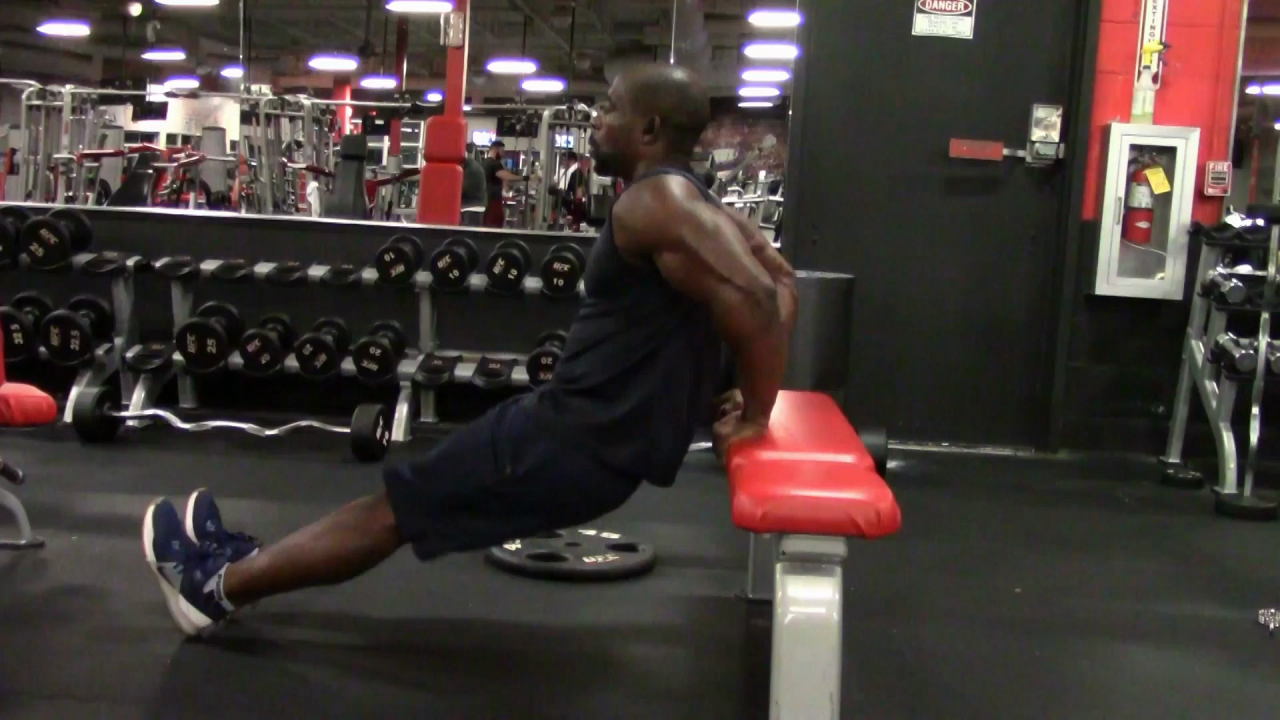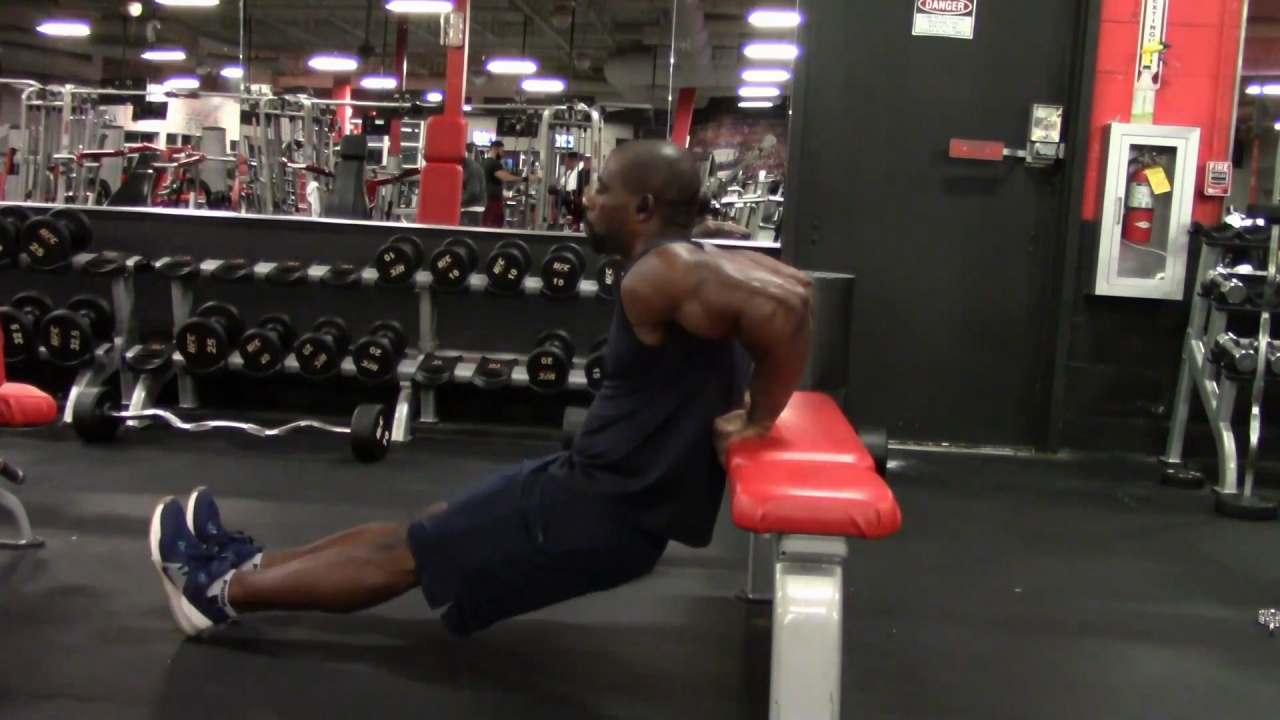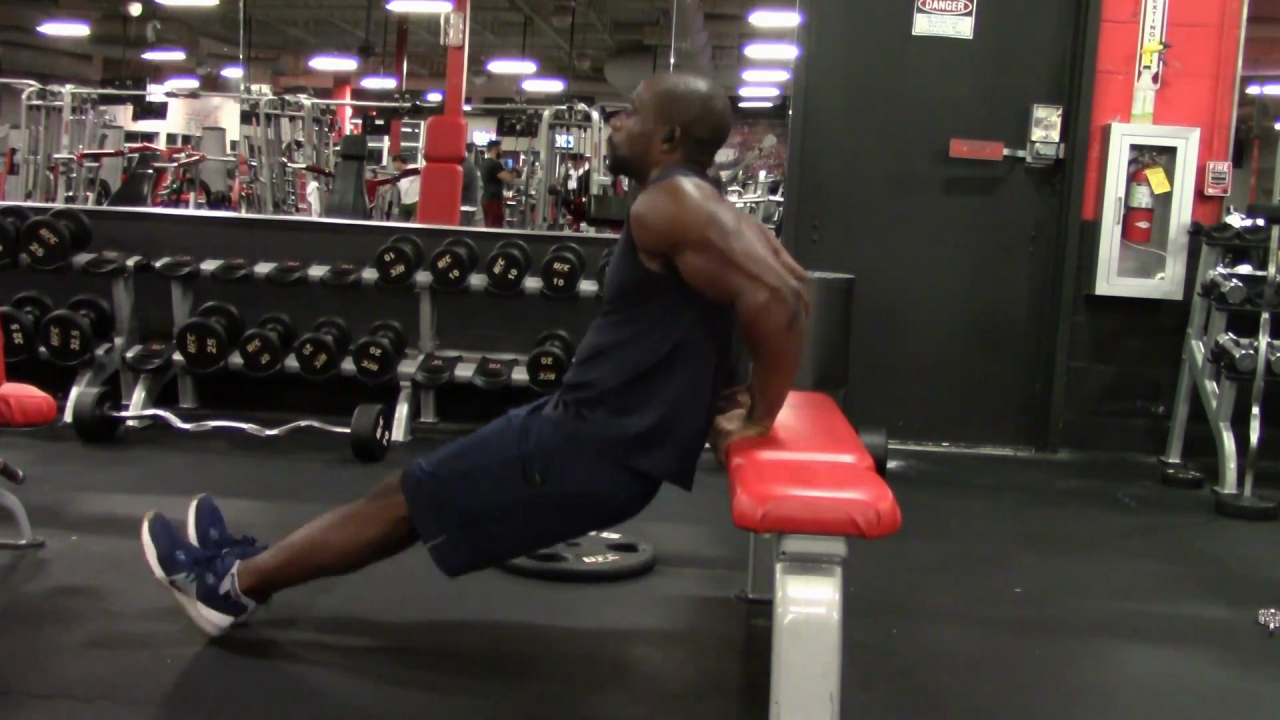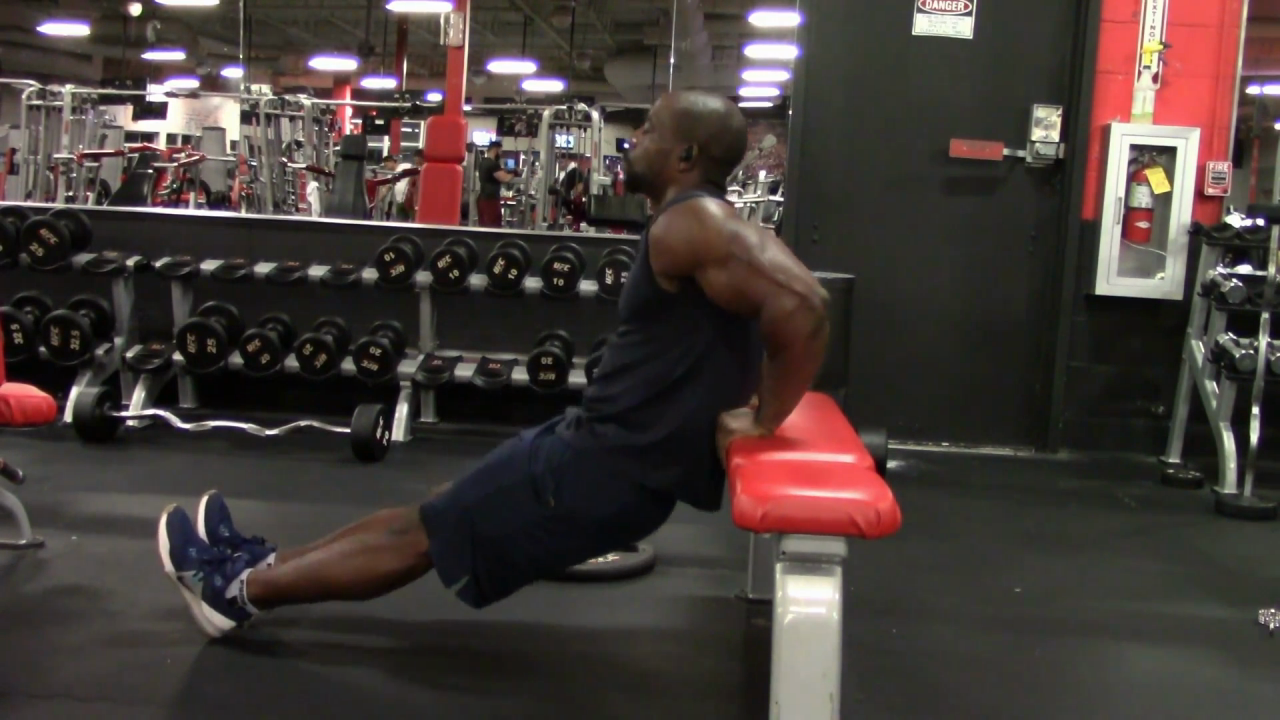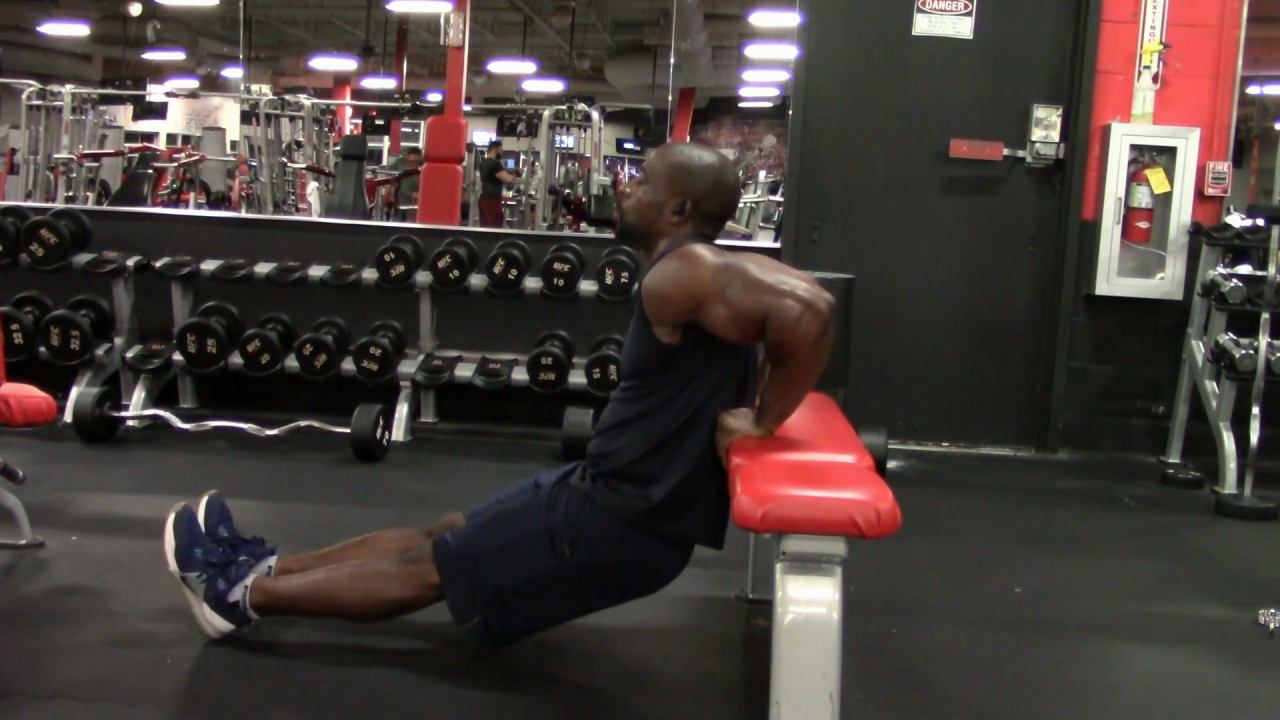
dt=1s
person 1, frame 1
left shoulder: (655, 202)
right shoulder: (689, 203)
left elbow: (752, 299)
right elbow: (780, 282)
left wrist: (756, 416)
right wrist: (751, 391)
left hip: (581, 442)
right hip: (593, 425)
left knee: (397, 507)
right knee: (409, 491)
left ankle: (215, 586)
right ankle: (245, 560)
person 1, frame 2
left shoulder: (659, 274)
right shoulder: (695, 264)
left elbow: (785, 311)
right elbow: (795, 288)
left wrist: (757, 421)
right wrist: (751, 400)
left hip: (607, 510)
right hip: (605, 483)
left knee: (408, 557)
right knee: (428, 527)
left ankle: (220, 591)
right ankle: (249, 564)
person 1, frame 3
left shoulder: (672, 202)
right shoulder: (698, 205)
left elbow: (778, 301)
right elbow: (792, 284)
left wrist: (761, 419)
right wrist: (747, 398)
left hip: (601, 449)
right hip: (598, 425)
left knee: (407, 500)
right knee: (421, 488)
left ankle: (227, 584)
right ankle: (253, 563)
person 1, frame 4
left shoulder: (690, 225)
right shoulder: (703, 225)
left elbow: (802, 305)
right elbow: (781, 305)
left wrist: (764, 421)
right wrist: (750, 398)
left hip: (616, 467)
right hip: (609, 443)
left knee: (425, 536)
right knee: (437, 511)
left ankle: (238, 589)
right ankle: (265, 562)
person 1, frame 5
left shoulder: (681, 274)
right shoulder: (702, 270)
left elbow: (809, 312)
right elbow: (793, 302)
left wrist: (763, 423)
right wrist: (755, 402)
left hip: (627, 519)
right hip: (616, 488)
left knee: (433, 568)
right knee: (442, 535)
left ankle: (241, 594)
right ankle: (267, 568)
